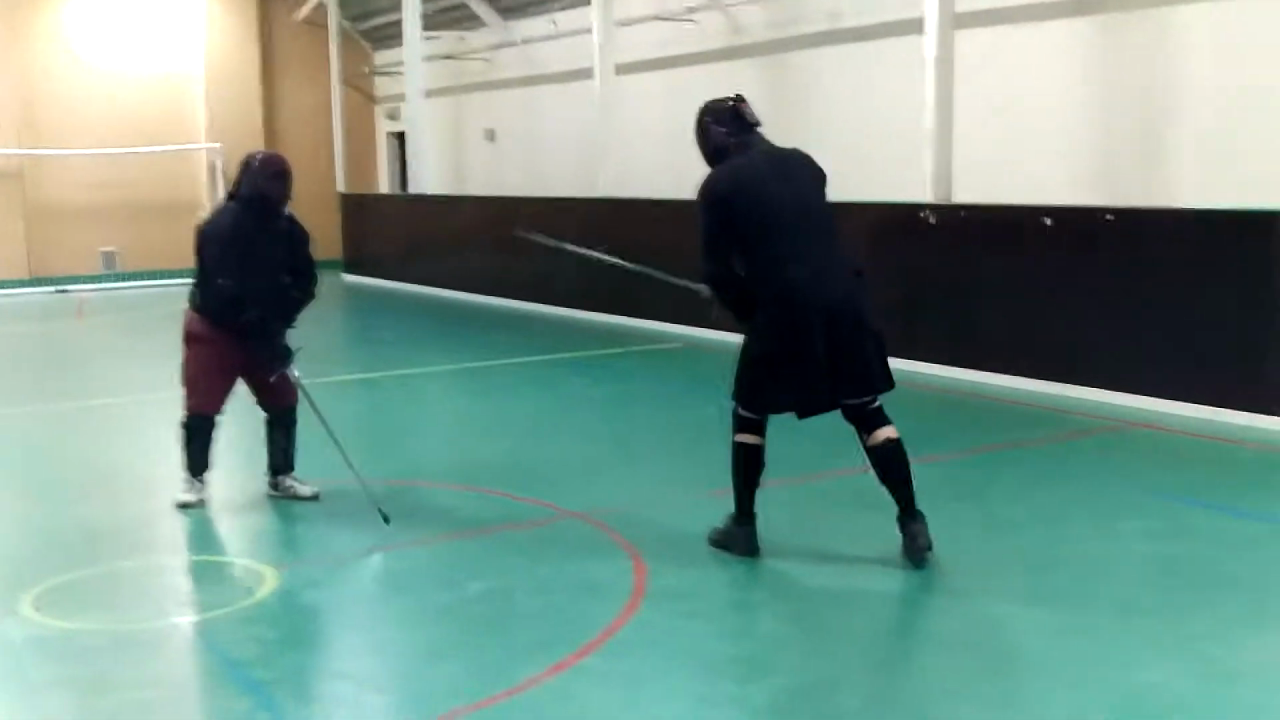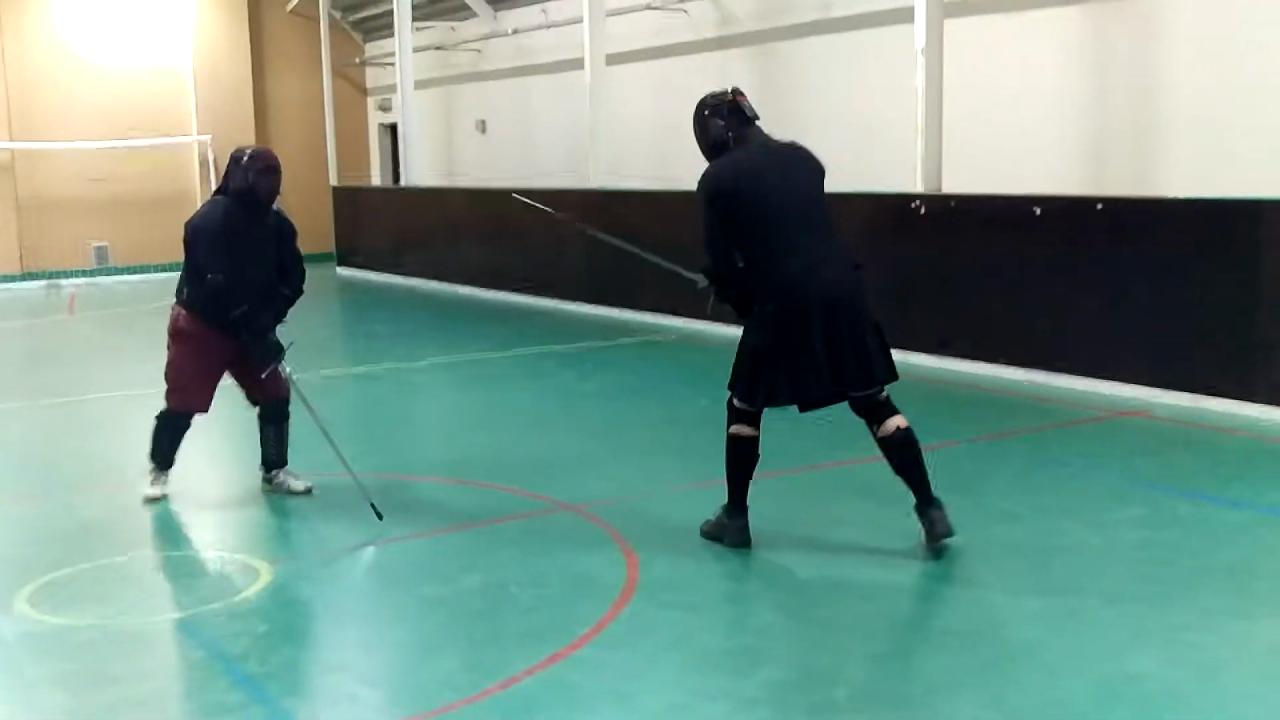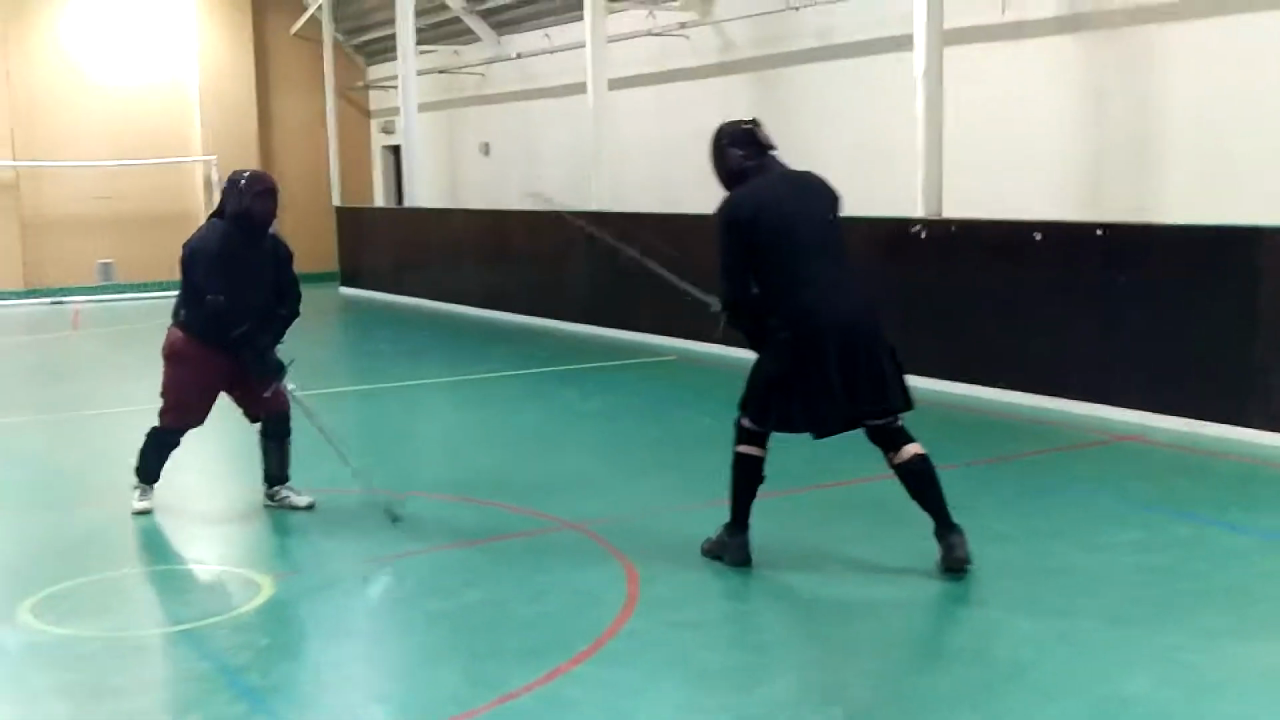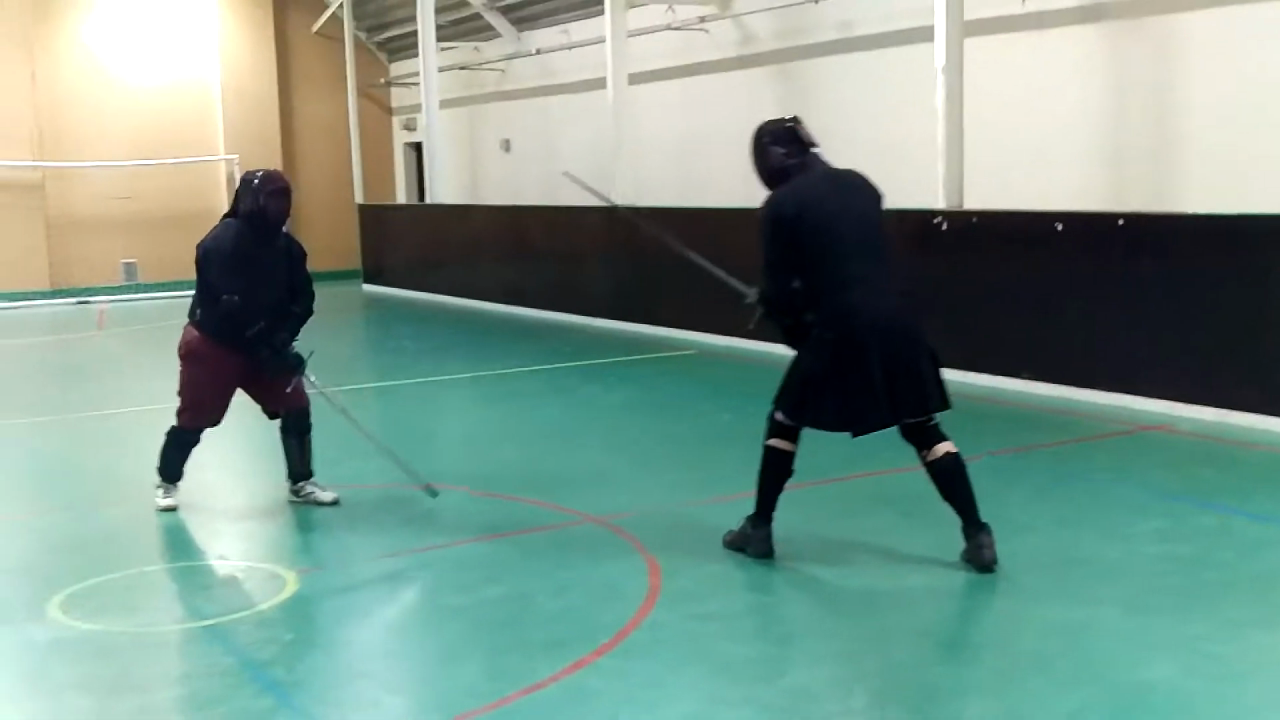
dt=0.1s
person 1, frame 1
left shoulder: (720, 185)
right shoulder: (803, 164)
left elbow: (719, 271)
left wrist: (751, 310)
left hip: (785, 310)
right hip: (840, 300)
left knee: (750, 415)
right knee: (866, 412)
left ankle: (743, 526)
right ankle: (913, 523)
person 1, frame 2
left shoulder: (719, 178)
right shoulder: (801, 157)
left elbow: (721, 265)
left wrist: (749, 305)
left hip: (786, 303)
right hip: (839, 292)
left knee: (744, 407)
right knee: (872, 404)
left ankle: (735, 518)
right ankle: (931, 510)
person 1, frame 3
left shoulder: (737, 206)
right shoulder: (817, 186)
left elbow: (737, 291)
left wrist: (761, 335)
left hip: (802, 330)
right hip: (856, 321)
left knee: (752, 428)
right knee: (888, 430)
left ankle: (735, 536)
right ankle: (950, 536)
person 1, frame 4
left shoulder: (782, 205)
right shoulder: (860, 185)
left elbow: (776, 291)
left wrist: (800, 333)
right wrist: (790, 299)
left hip: (844, 330)
right hip: (894, 321)
left knee: (785, 422)
right knee: (922, 429)
left ankle: (759, 529)
right ankle: (978, 536)
person 2, frame 1
left shoulder: (287, 228)
right shoulder: (223, 226)
left elbow: (304, 281)
right elbow: (227, 291)
left wrist: (277, 323)
right wrist: (264, 334)
left hip: (261, 331)
right hip: (214, 328)
left knee: (283, 403)
right knee: (202, 408)
left ankle: (281, 477)
right ankle: (195, 478)
person 2, frame 2
left shoulder: (276, 223)
right shoulder: (212, 221)
left elbow: (293, 278)
right elbow: (218, 288)
left wrist: (266, 321)
right wrist: (254, 331)
left hip: (249, 326)
right hip: (200, 324)
left knee: (275, 396)
right knee: (182, 403)
left ankle: (275, 471)
right ankle: (159, 470)
person 2, frame 3
left shoulder: (272, 246)
right shoulder: (209, 244)
left elbow: (288, 299)
right elbow: (217, 308)
left wrist: (265, 341)
right wrist: (253, 350)
left hip: (245, 346)
right hip: (196, 345)
left knee: (277, 413)
right knee: (175, 421)
left ankle: (277, 487)
right ankle: (144, 485)
person 2, frame 4
left shoulder: (285, 245)
right shoulder: (224, 243)
left elbow: (302, 298)
right elbow: (233, 308)
left wrist: (282, 337)
right wrist: (272, 347)
left hip: (261, 345)
right hip: (212, 344)
left knee: (296, 408)
right knee: (193, 420)
left ankle: (301, 482)
right ankle: (167, 483)
